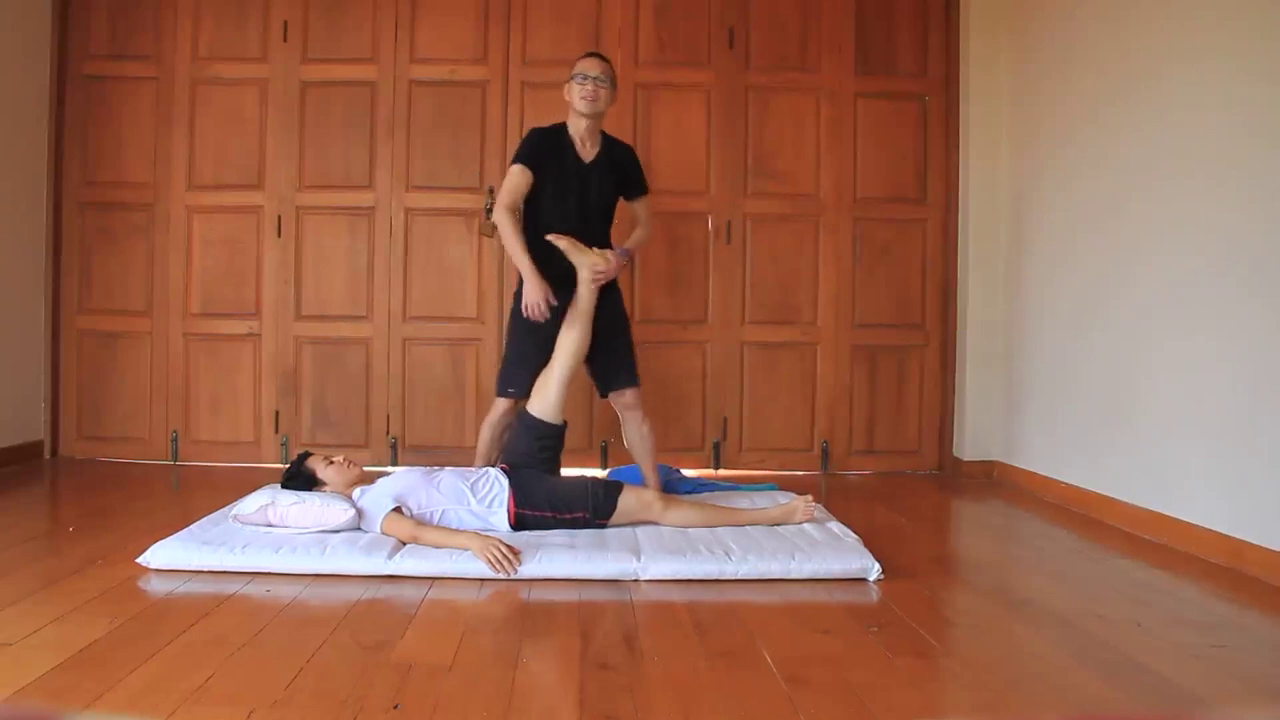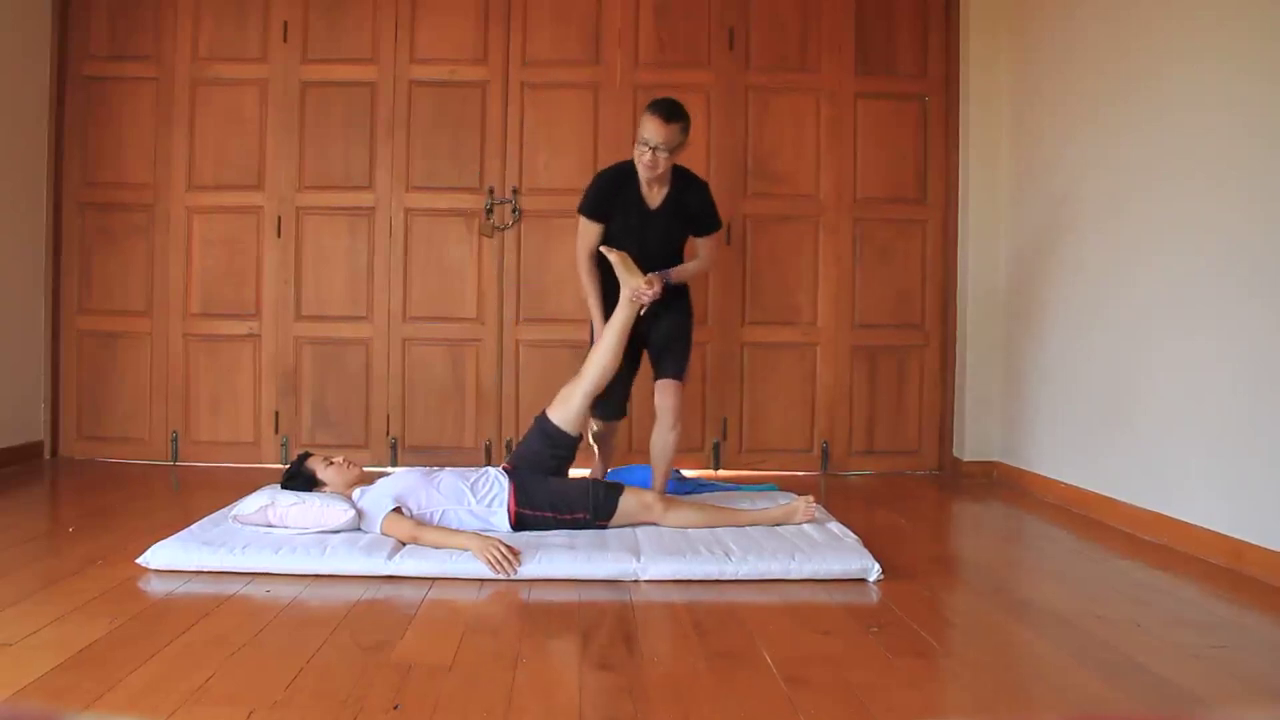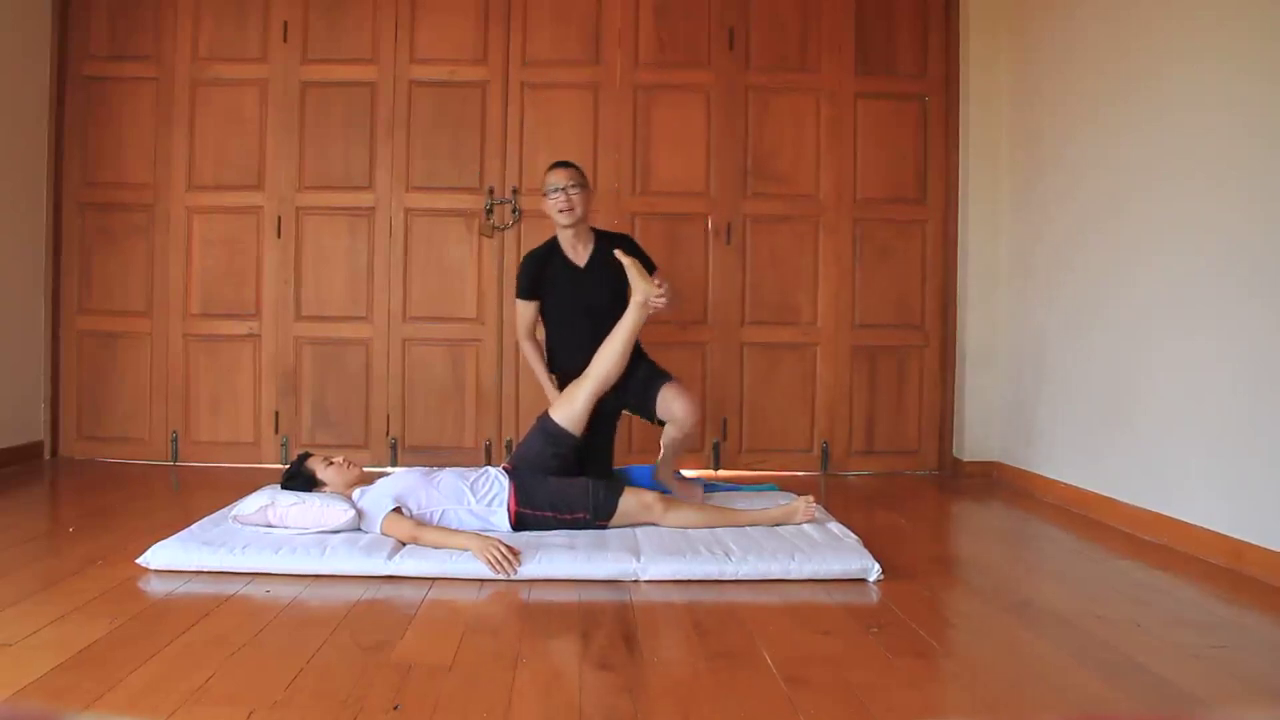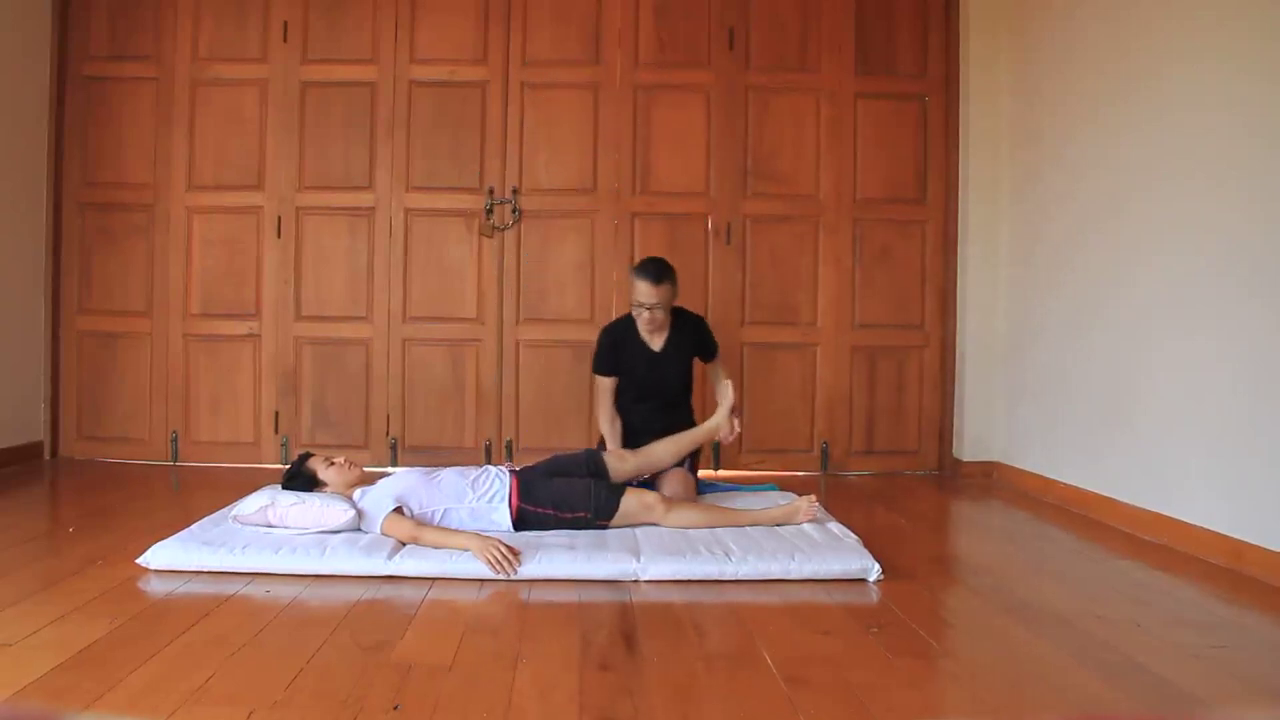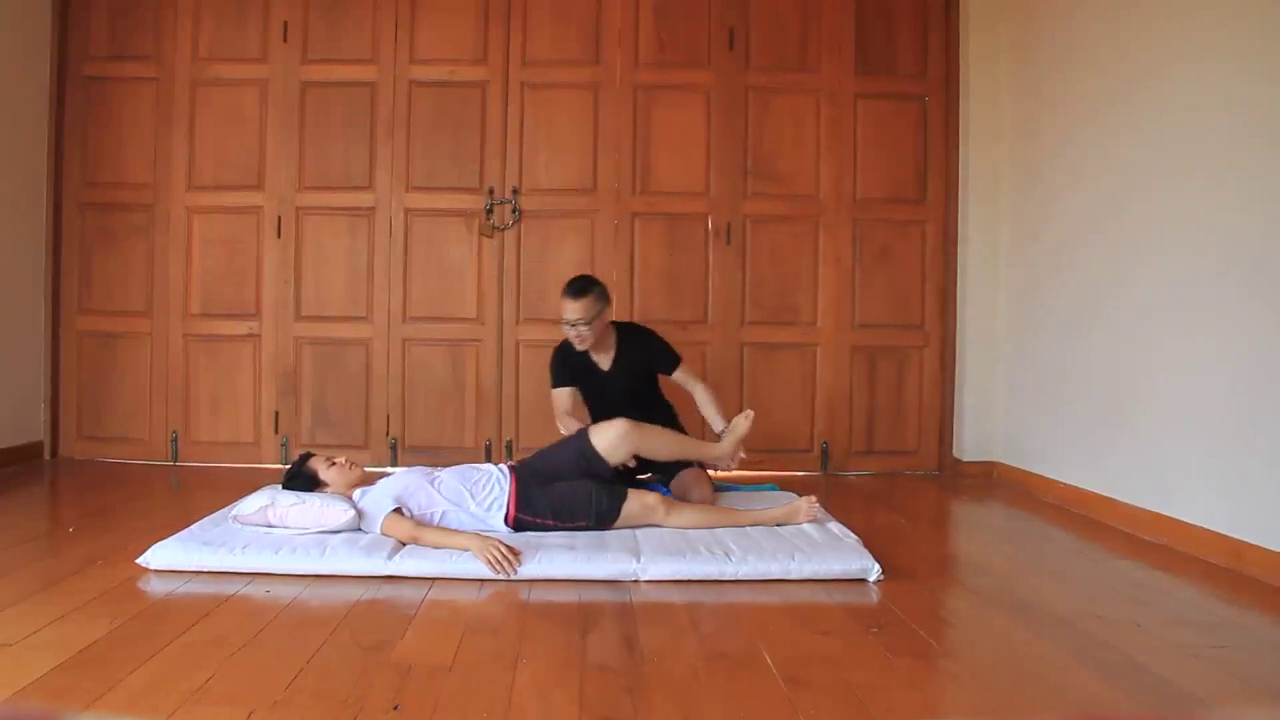
dt=1s
person 1, frame 1
left shoulder: (384, 484)
right shoulder: (369, 506)
right elbow: (414, 532)
right wrist: (473, 538)
left hip: (511, 478)
right hip: (517, 506)
left knee: (555, 377)
right knee: (651, 504)
left ankle: (585, 281)
right ankle: (771, 515)
person 1, frame 2
left shoulder: (387, 483)
right shoulder: (369, 506)
right elbow: (414, 532)
right wrist: (474, 540)
left hip: (512, 478)
right hip: (518, 507)
left knee: (580, 391)
right knee: (651, 505)
left ankle: (630, 299)
right ankle: (771, 516)
person 1, frame 3
left shoulder: (385, 483)
right shoulder: (369, 506)
right elbow: (415, 532)
right wrist: (474, 540)
left hip: (513, 478)
right hip: (518, 508)
left knee: (582, 391)
right knee: (652, 505)
left ankle: (637, 304)
right ankle: (774, 516)
person 1, frame 4
left shoulder: (382, 484)
right shoulder: (369, 507)
right elbow: (415, 532)
right wrist: (474, 541)
left hip: (515, 479)
right hip: (517, 509)
left knee: (628, 459)
right knee: (651, 506)
left ankle: (713, 425)
right ankle: (774, 518)
person 1, frame 5
left shoulder: (385, 483)
right shoulder: (369, 507)
right elbow: (415, 533)
right wrist: (474, 540)
left hip: (514, 476)
right hip: (517, 510)
left knee: (620, 431)
right knee: (654, 507)
left ankle: (717, 450)
right ankle: (773, 517)
person 2, frame 1
left shoulder: (622, 156)
right shoulder: (540, 142)
left elbow: (644, 222)
right elbow: (504, 211)
left wrist: (623, 256)
right wrist: (531, 275)
left hip: (600, 291)
right hip: (542, 290)
left knee: (629, 400)
right knee: (508, 402)
left ankle: (657, 496)
person 2, frame 2
left shoulder: (694, 192)
right shoulder: (608, 183)
left elbow: (705, 258)
right elbow: (585, 257)
left wrist: (665, 278)
right wrist: (599, 323)
left hip: (669, 307)
right hip: (614, 304)
left knee: (668, 402)
right knee: (605, 411)
left ankle: (655, 498)
right ankle: (601, 465)
person 2, frame 3
left shoulder: (621, 247)
right shoulder: (536, 263)
left elbow: (661, 294)
right elbow: (525, 335)
left wrist: (660, 297)
right wrist: (552, 392)
left hip: (631, 366)
left knee: (686, 411)
left ankle: (665, 471)
person 2, frame 4
left shoulder: (693, 327)
right shoulder: (613, 336)
left elbow: (715, 368)
right elbow: (606, 403)
left hip: (676, 431)
right hip: (626, 432)
left knee: (675, 494)
left ankle: (658, 480)
right ankle: (633, 482)
person 2, frame 5
left shoulder: (641, 340)
right shoulder: (564, 356)
left elbow: (694, 385)
right elbow: (564, 417)
left wrist: (723, 433)
left knee: (700, 495)
left ankle: (662, 481)
